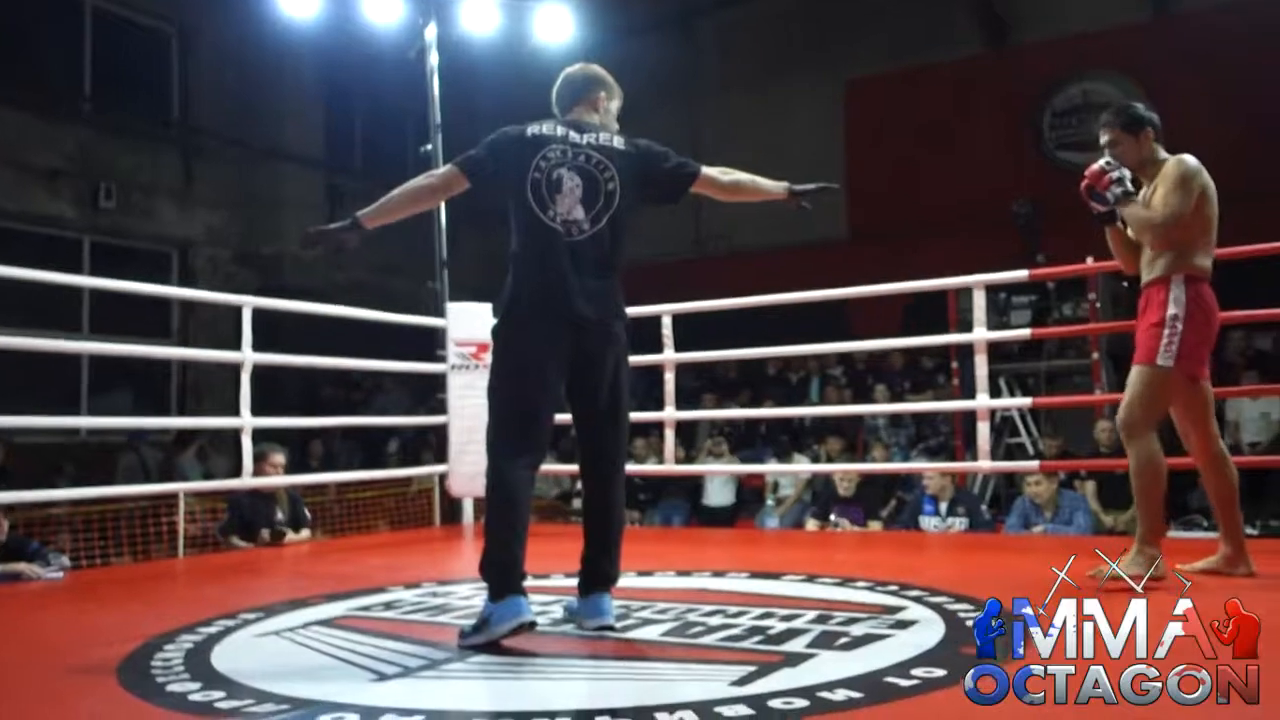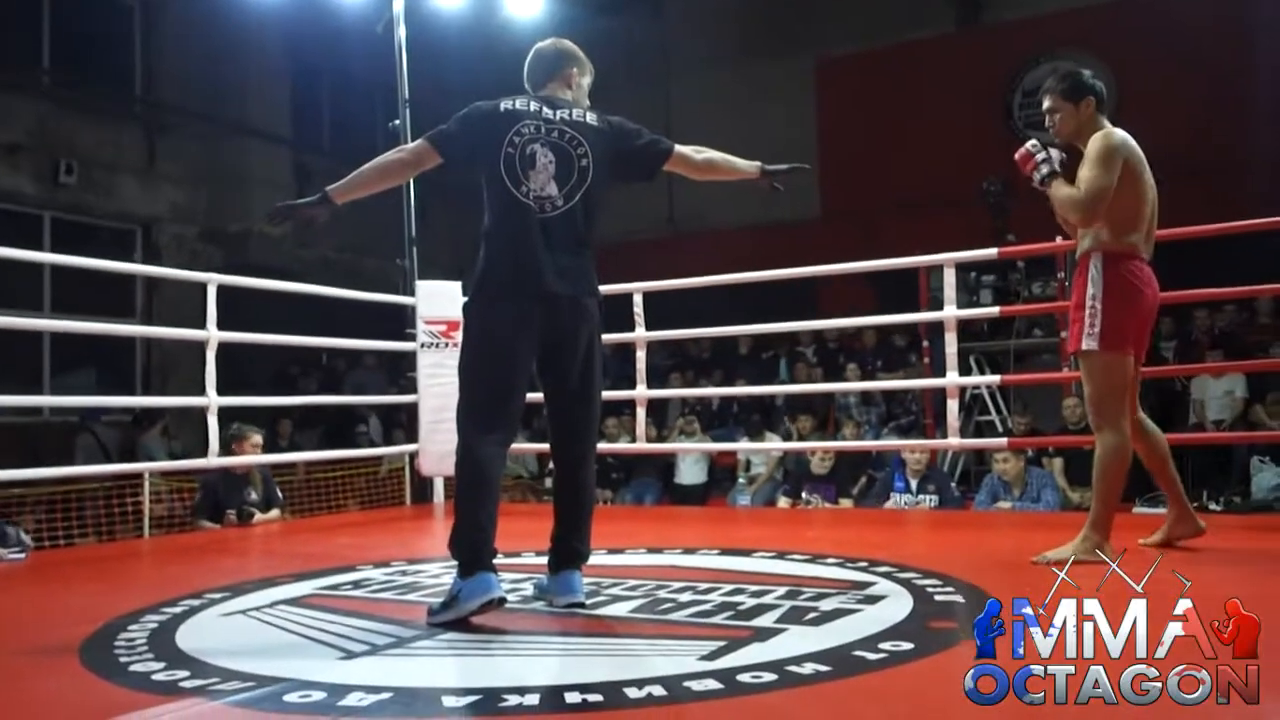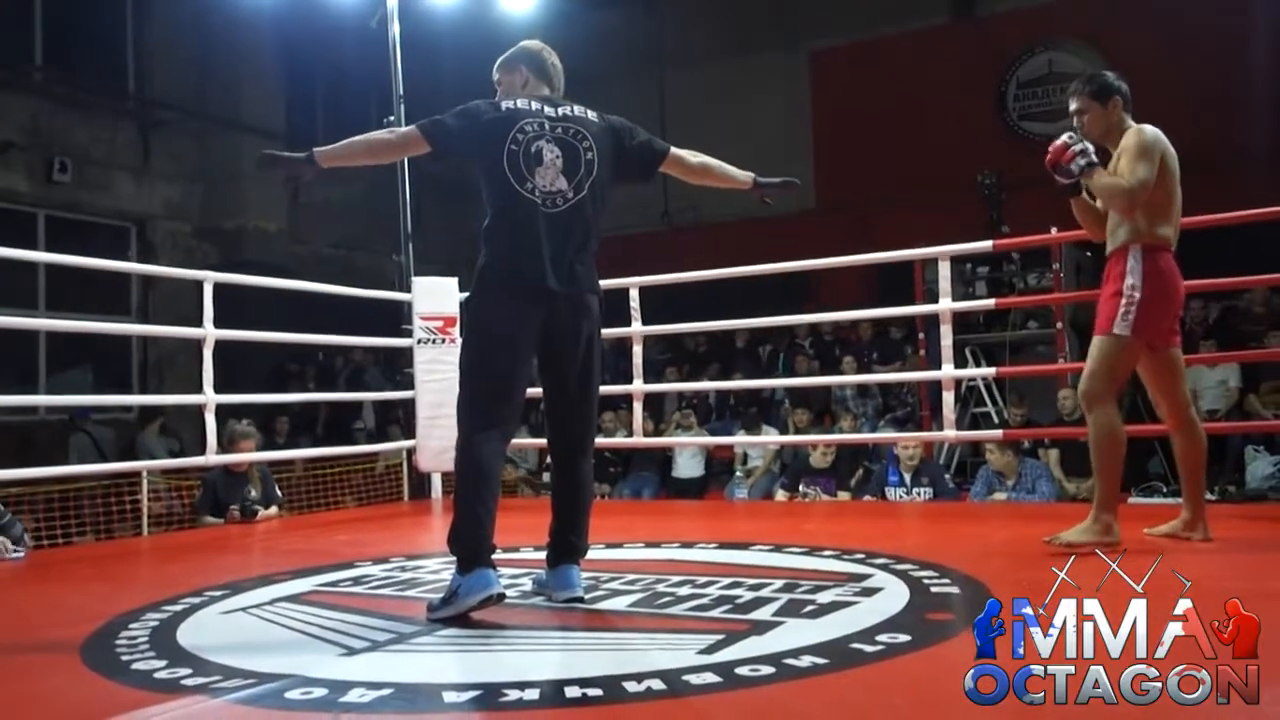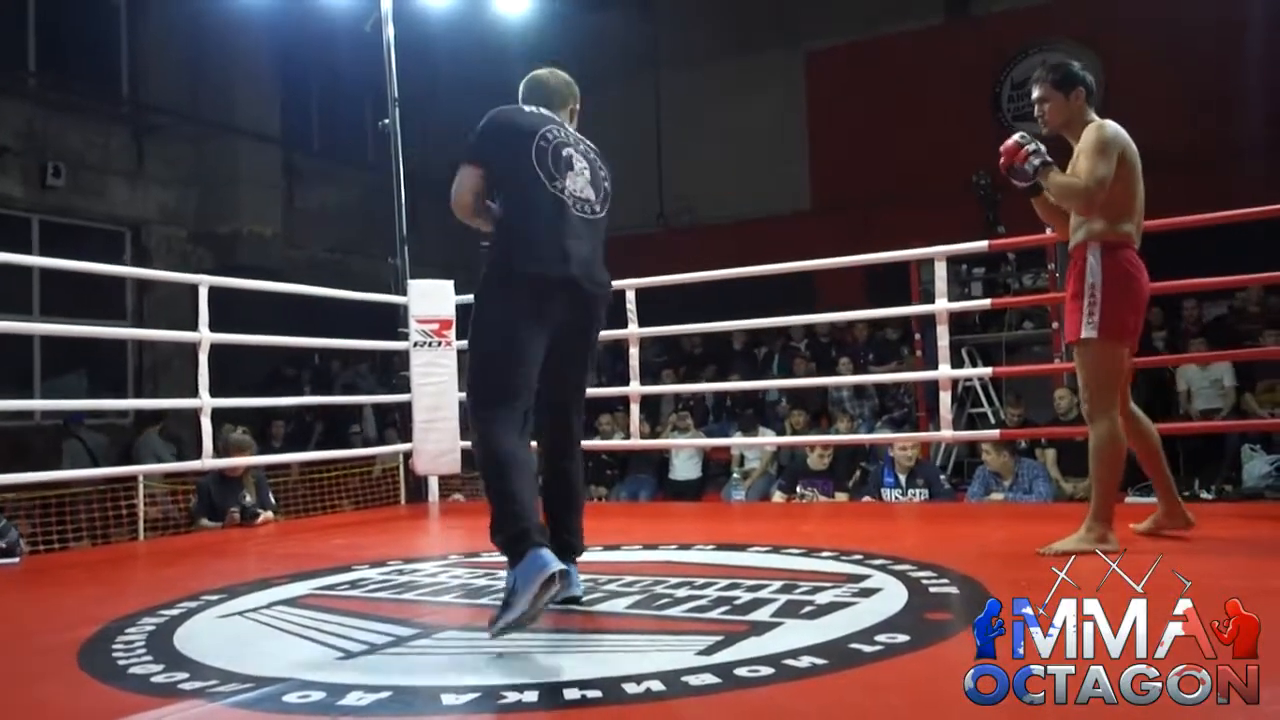
dt=0.7s
person 1, frame 1
left shoulder: (516, 142)
right shoulder: (632, 154)
left elbow: (436, 185)
right elbow: (722, 182)
left wrist: (356, 224)
right wrist: (789, 191)
left hip: (532, 320)
right hip: (599, 323)
left knee: (514, 454)
right knee: (604, 460)
left ankle: (506, 596)
right ankle: (596, 594)
person 1, frame 2
left shoulder: (489, 118)
right shoulder: (605, 131)
left elbow: (407, 160)
right elbow: (694, 160)
left wrist: (326, 199)
right wrist: (761, 171)
left hip: (503, 296)
right hip: (573, 300)
left knee: (484, 430)
right knee: (575, 437)
left ankle: (476, 572)
right ankle: (567, 571)
person 1, frame 3
left shoulder: (487, 118)
right shoulder: (604, 129)
left elbow: (396, 142)
right elbow: (686, 163)
left wrist: (312, 159)
right wrist: (755, 182)
left hip: (506, 294)
right hip: (575, 297)
left knee: (484, 426)
right knee: (573, 433)
left ankle: (475, 568)
right ankle: (565, 566)
person 1, frame 4
left shoulder: (504, 123)
right shoulder: (595, 158)
left elbow: (464, 197)
left hip: (523, 282)
right hip: (588, 291)
left knee: (500, 421)
right knee: (561, 432)
left ankle: (532, 556)
right ankle: (563, 561)
person 2, frame 1
left shoulder: (1182, 168)
right shoulder: (1150, 186)
left elbow: (1160, 233)
right elbow: (1132, 261)
left wrist: (1121, 193)
right wrist: (1107, 211)
left hip: (1179, 303)
right hip: (1163, 307)
left knee: (1134, 422)
right knee: (1203, 440)
left ankle: (1147, 549)
right ankle: (1233, 552)
person 2, frame 2
left shoulder: (1107, 141)
right shoulder: (1116, 150)
left elbow: (1083, 210)
right elbow: (1085, 227)
left wrist: (1047, 175)
right wrist: (1050, 181)
left hip: (1109, 279)
right hip: (1130, 279)
left knee: (1106, 418)
right knee: (1126, 415)
left ankle: (1094, 538)
right ankle: (1181, 514)
person 2, frame 3
left shoulder: (1143, 137)
right shoulder: (1125, 154)
left elbow: (1128, 199)
right elbow: (1101, 228)
left wrist: (1087, 166)
right wrist: (1073, 184)
left hip: (1140, 274)
right hip: (1146, 278)
left knee: (1095, 392)
right knee: (1176, 407)
left ankle: (1103, 519)
right ankle: (1194, 518)
person 2, frame 4
left shoulder: (1101, 133)
right shoulder: (1088, 146)
left elbow: (1085, 201)
right elbow: (1067, 224)
left wrist: (1043, 166)
right wrist: (1032, 185)
left hip: (1103, 271)
right hip: (1113, 273)
left knee: (1099, 407)
right knee: (1116, 405)
left ankle: (1098, 528)
right ankle: (1171, 509)
